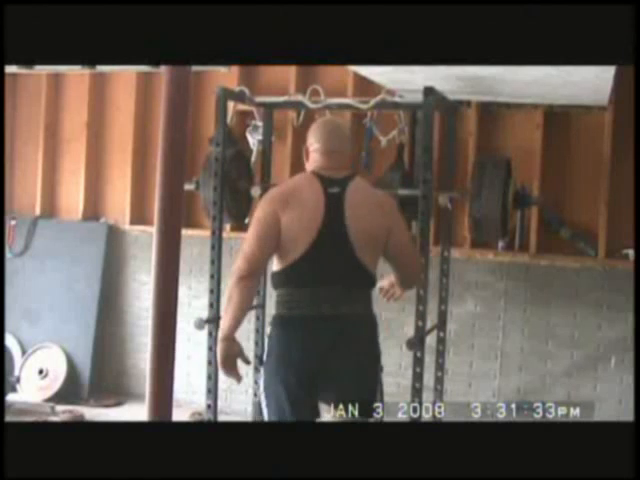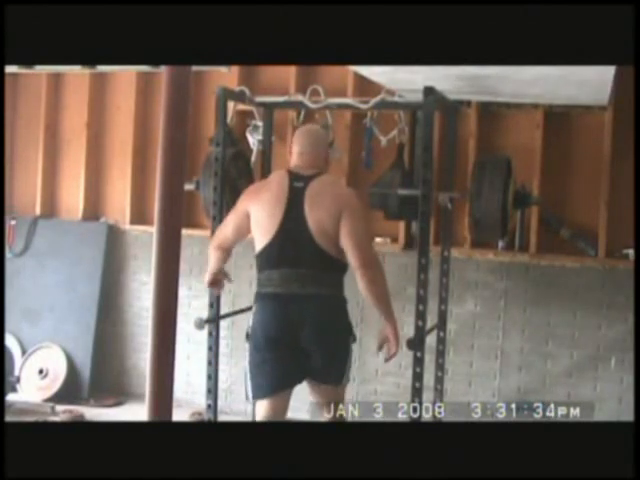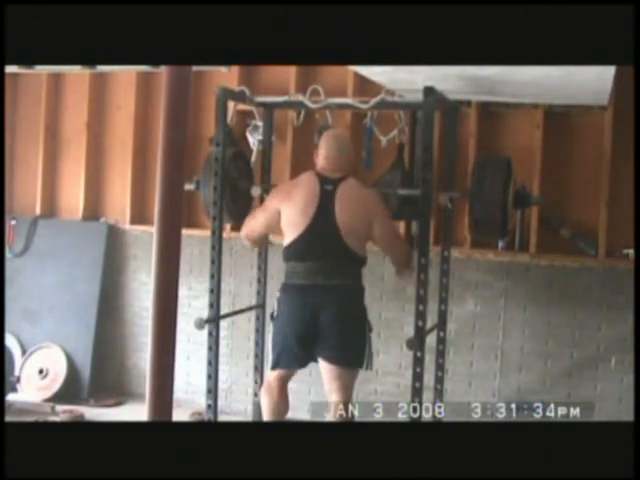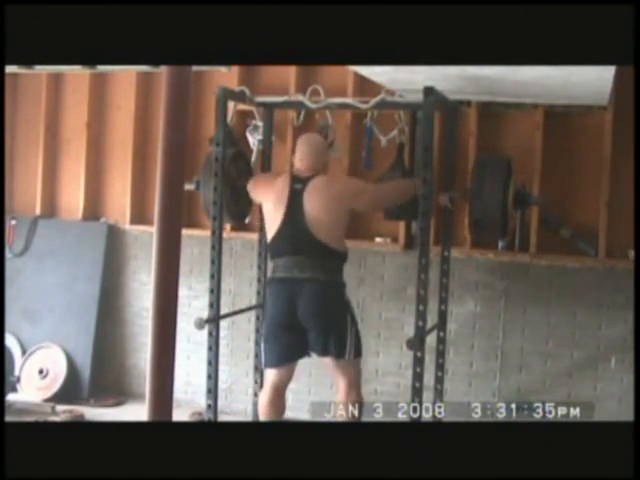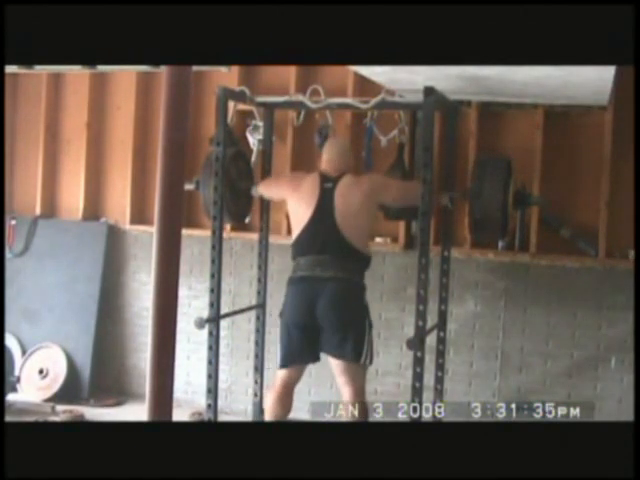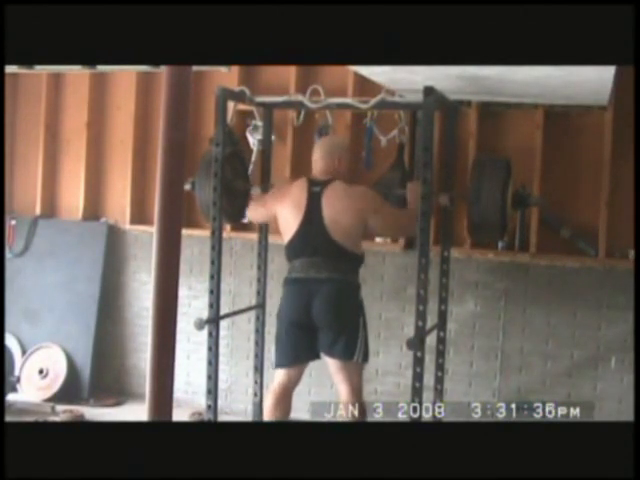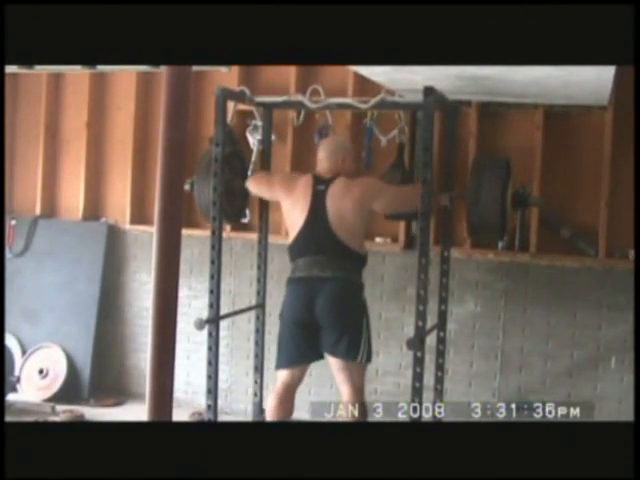
dt=0.5s
person 1, frame 1
left shoulder: (282, 199)
right shoulder: (380, 205)
left elbow: (245, 273)
right elbow: (412, 272)
left wrist: (227, 334)
right wrist: (396, 283)
left hip: (293, 334)
right hip: (353, 335)
left knee: (285, 416)
person 1, frame 2
left shoulder: (259, 193)
right shoulder: (342, 198)
left elbow: (220, 243)
right elbow: (365, 264)
left wrist: (213, 272)
right wrist: (388, 320)
left hip: (272, 311)
right hip: (324, 312)
left knee: (268, 414)
right knee: (331, 405)
person 1, frame 3
left shoulder: (289, 191)
right shoulder: (366, 199)
left elbow: (248, 233)
right elbow: (399, 253)
left wrist: (259, 240)
right wrist: (404, 265)
left hip: (296, 298)
right hip: (342, 302)
left knee: (277, 377)
right knee: (339, 398)
person 1, frame 4
left shoulder: (271, 187)
right shoulder: (339, 189)
left elbow: (253, 184)
right elbow: (390, 194)
right wrist: (413, 184)
left hip: (280, 292)
right hip: (323, 293)
left knee: (274, 381)
right knee: (348, 381)
person 1, frame 5
left shoulder: (298, 184)
right shoulder: (368, 187)
left elbow: (262, 187)
right elbow: (417, 192)
right wrist: (416, 191)
left hip: (300, 291)
right hip: (342, 294)
left knee: (284, 379)
right knee: (351, 389)
person 1, frame 6
left shoulder: (286, 194)
right shoulder: (357, 198)
left elbow: (253, 212)
right elbow: (403, 227)
right wrist: (415, 201)
left hip: (296, 294)
right hip: (338, 296)
left knee: (283, 381)
right knee: (349, 388)
person 1, frame 7
left shoulder: (291, 187)
right shoulder: (361, 190)
left elbow: (253, 182)
right elbow: (415, 199)
right wrist: (419, 191)
left hip: (299, 293)
right hip: (341, 294)
left knee: (285, 381)
right knee: (351, 387)
